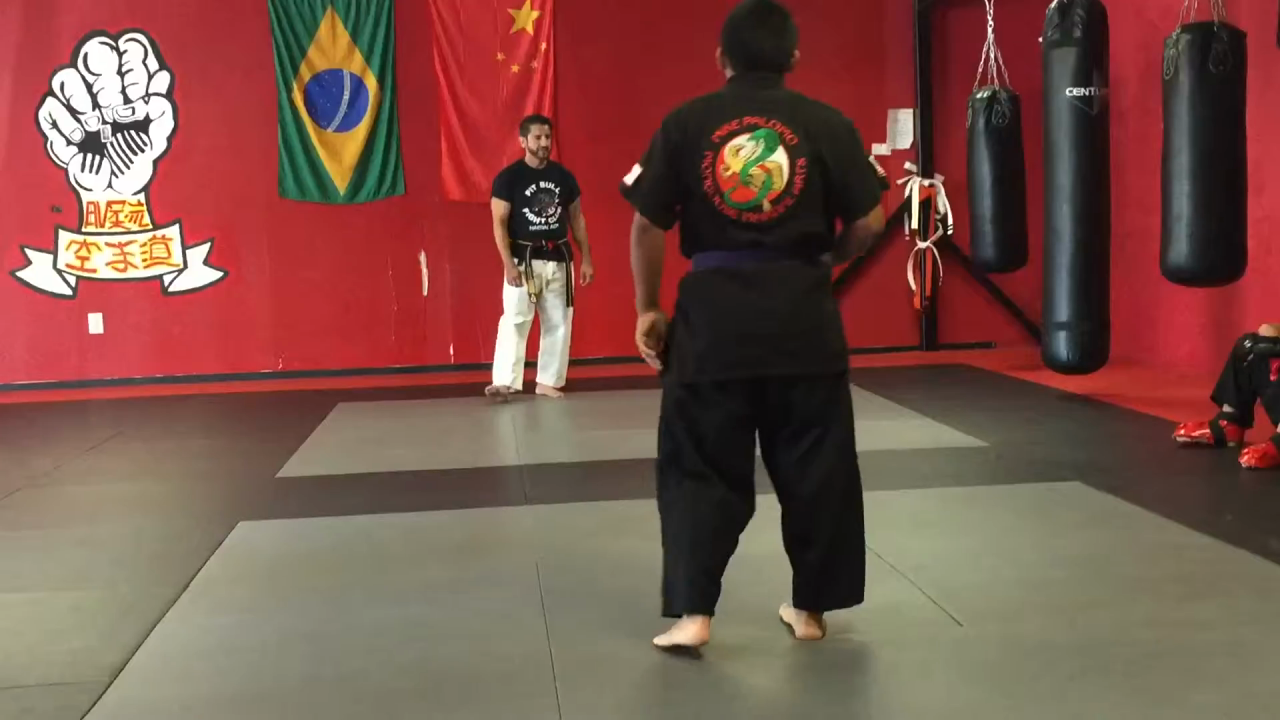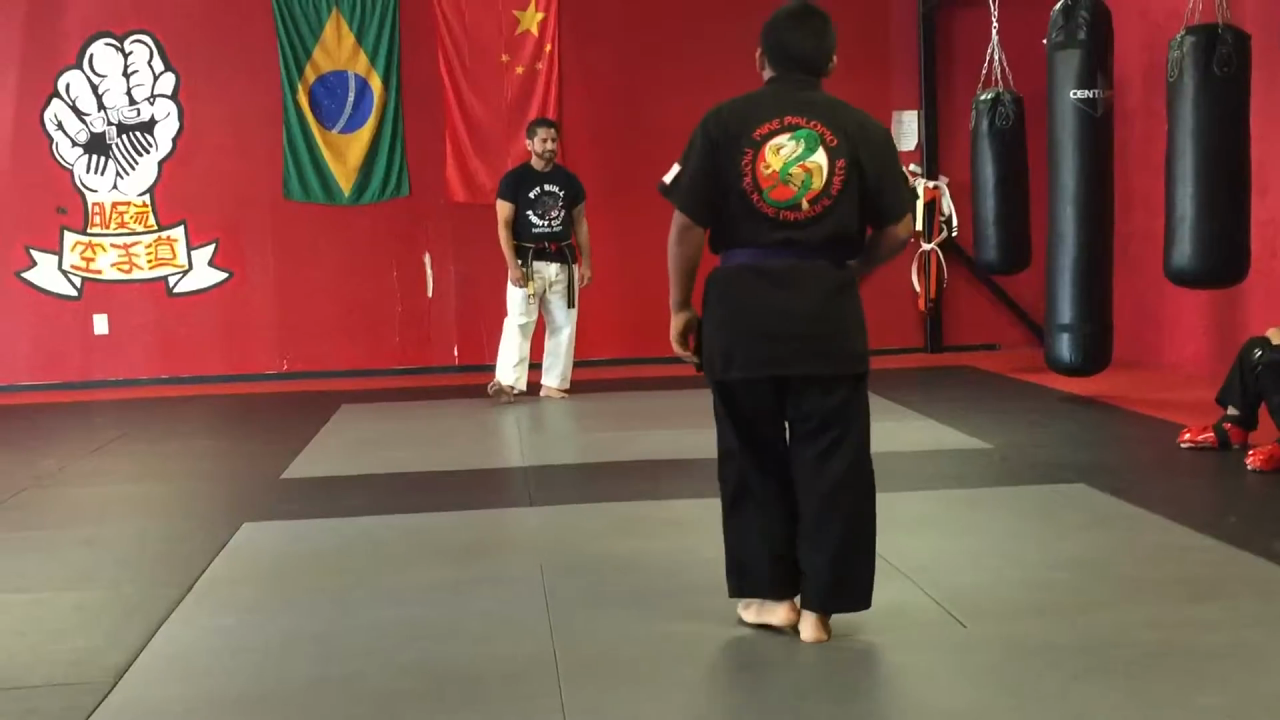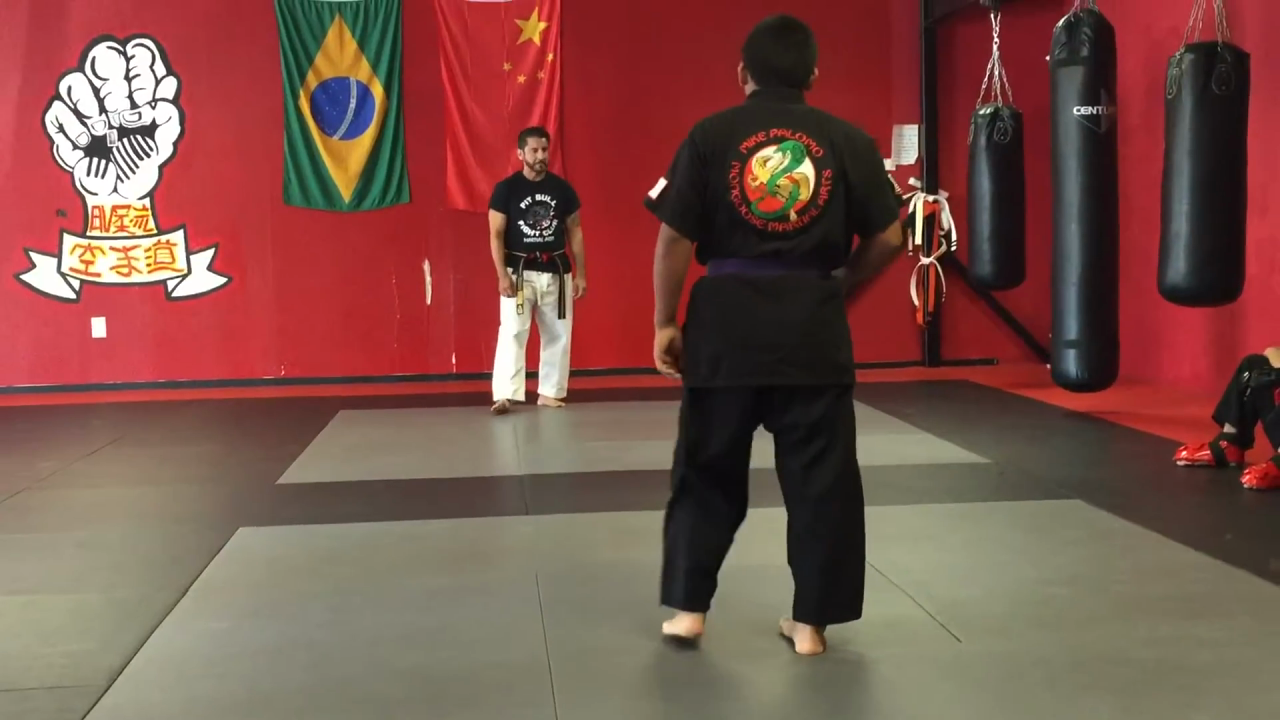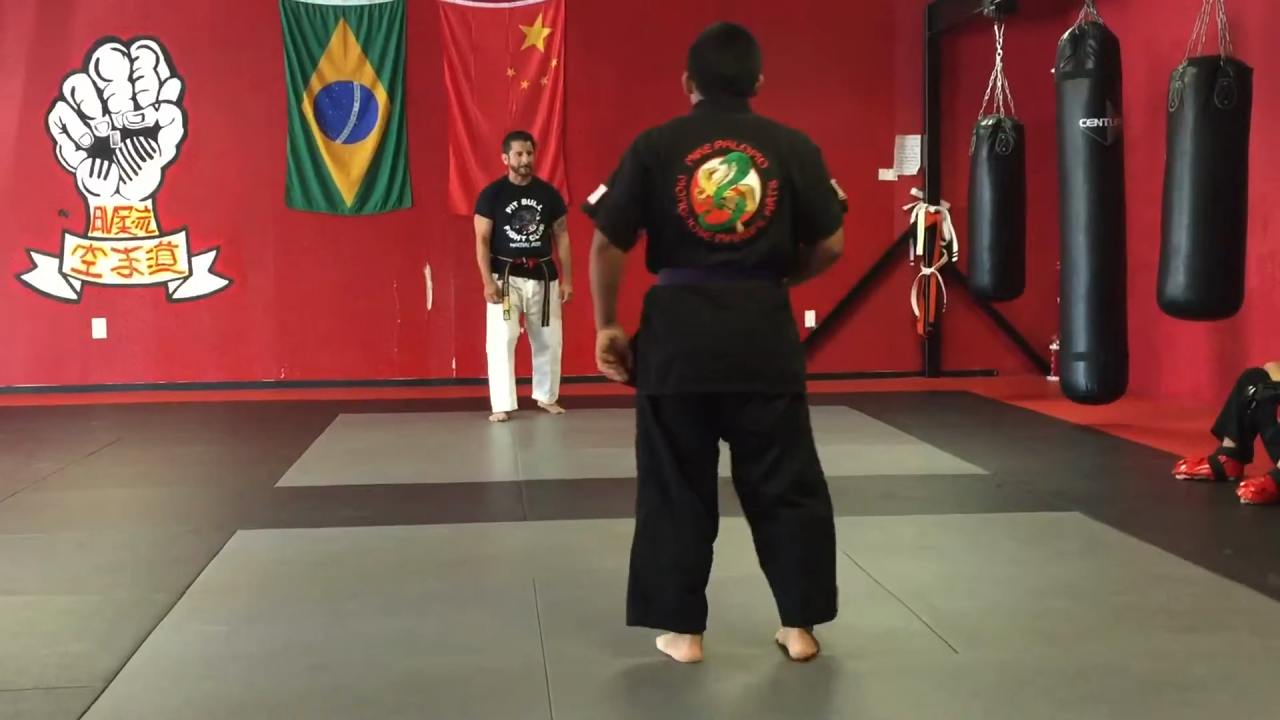
dt=0.4s
person 1, frame 1
left shoulder: (685, 123)
right shoulder: (827, 123)
left elbow: (647, 225)
right elbow: (868, 222)
left wrist: (647, 308)
left hip: (713, 310)
right hip: (802, 310)
left knee: (699, 468)
right knee: (817, 466)
left ankle: (692, 612)
right ankle: (810, 606)
person 1, frame 2
left shoulder: (724, 121)
right shoulder: (862, 129)
left elbow: (686, 225)
right elbow: (896, 232)
left wrist: (681, 307)
left hip: (742, 307)
right hip: (827, 310)
left knee: (752, 463)
right knee: (832, 464)
left ankle: (772, 594)
right ankle: (818, 607)
person 1, frame 3
left shoulder: (710, 134)
right shoulder: (848, 140)
left elbow: (673, 238)
right elbow: (886, 238)
left wrist: (665, 322)
left hip: (726, 317)
right hip: (812, 321)
left knee: (706, 472)
right knee: (822, 476)
left ankle: (687, 606)
right ankle: (811, 620)
person 1, frame 4
left shoulder: (655, 146)
right shoulder: (794, 147)
left elbow: (608, 243)
right elbow: (829, 246)
left wrist: (605, 324)
left hip: (677, 329)
right hip: (763, 329)
left knee: (676, 488)
right knee: (786, 483)
left ankle: (682, 628)
right ankle: (801, 624)
person 2, frame 1
left shoulder: (563, 176)
right shoulder: (508, 177)
left elbow: (577, 218)
right elbow: (499, 223)
left wrist: (586, 258)
right wrist: (508, 264)
left hip: (559, 259)
right hip: (524, 259)
left knee: (558, 323)
right knee: (514, 321)
left ankle: (548, 382)
right ankle: (504, 382)
person 2, frame 2
left shoulder: (569, 180)
right shoulder: (514, 179)
left elbow: (580, 222)
right elbow: (504, 225)
left wrist: (585, 262)
right wrist: (513, 265)
left hip: (563, 261)
right hip: (528, 261)
left knee: (563, 325)
right knee: (519, 321)
left ankle: (553, 384)
right ankle: (507, 382)
person 2, frame 3
left shoulder: (563, 189)
right shoulder: (506, 189)
left elbow: (574, 232)
right elbow: (496, 234)
left wrist: (580, 273)
right wrist: (502, 275)
left hip: (556, 271)
right hip: (519, 271)
left knee: (558, 335)
right knee: (512, 332)
left ankle: (550, 392)
right ankle: (505, 395)
person 2, frame 4
left shoulder: (549, 194)
right shoulder: (492, 194)
left elbow: (561, 237)
right elbow: (482, 240)
left wrist: (566, 278)
right wrist: (488, 281)
left hip: (543, 276)
right hip: (505, 276)
left knee: (549, 342)
right knee: (501, 341)
left ankle: (546, 397)
right ankle: (502, 406)
